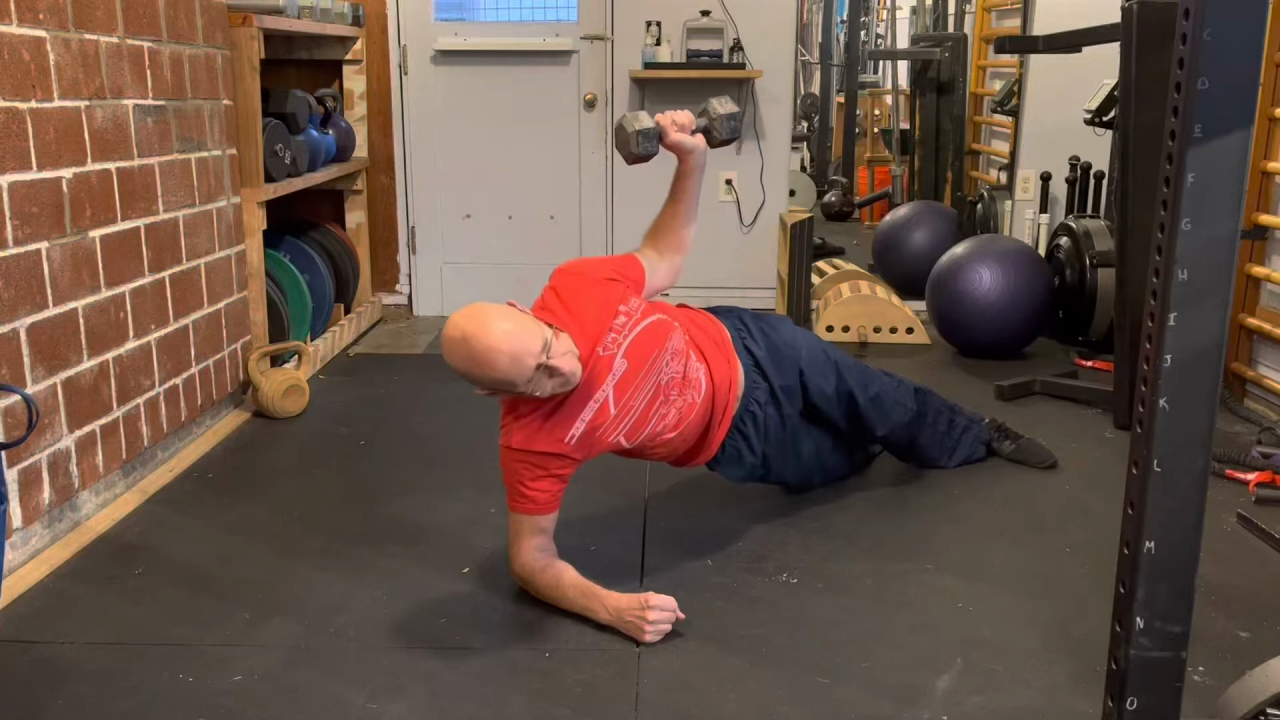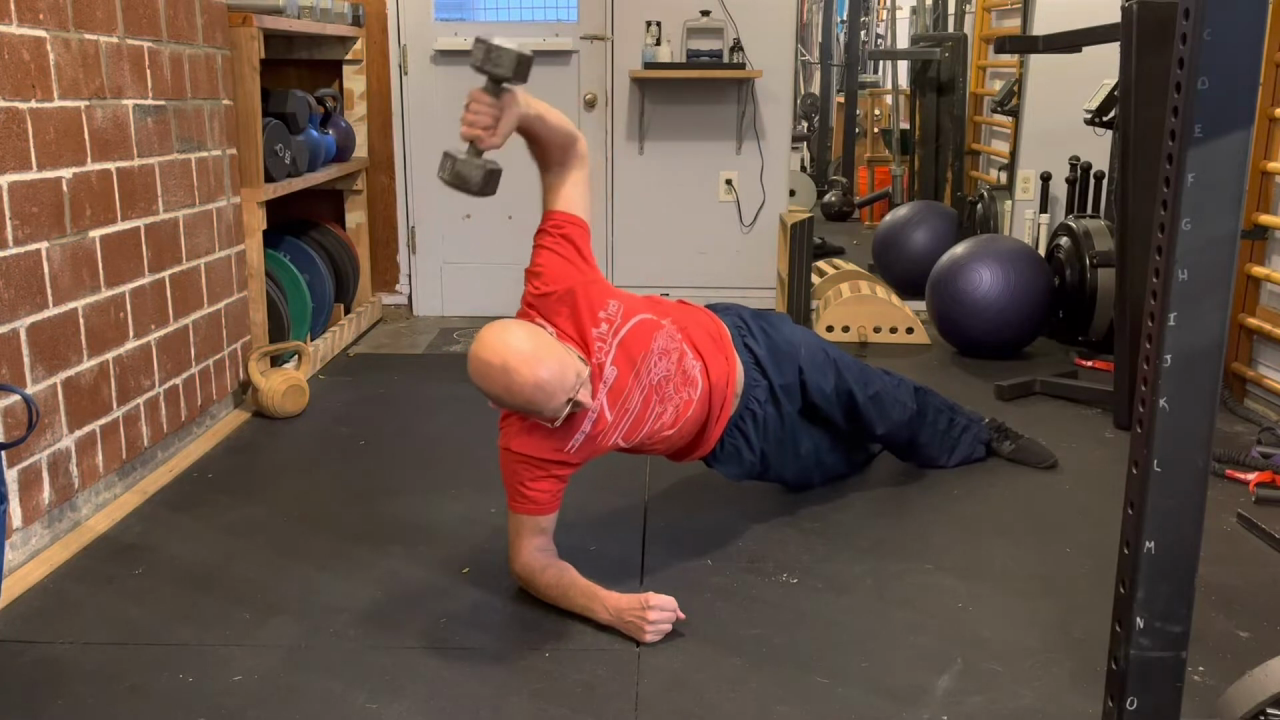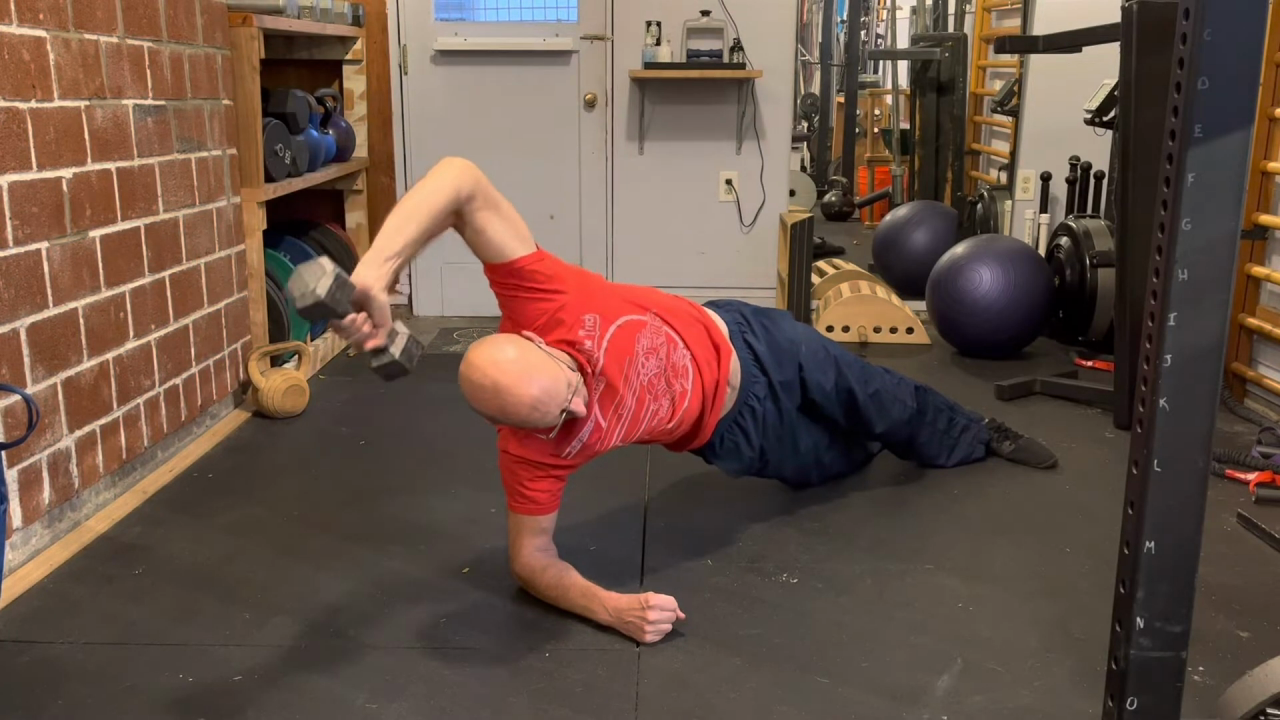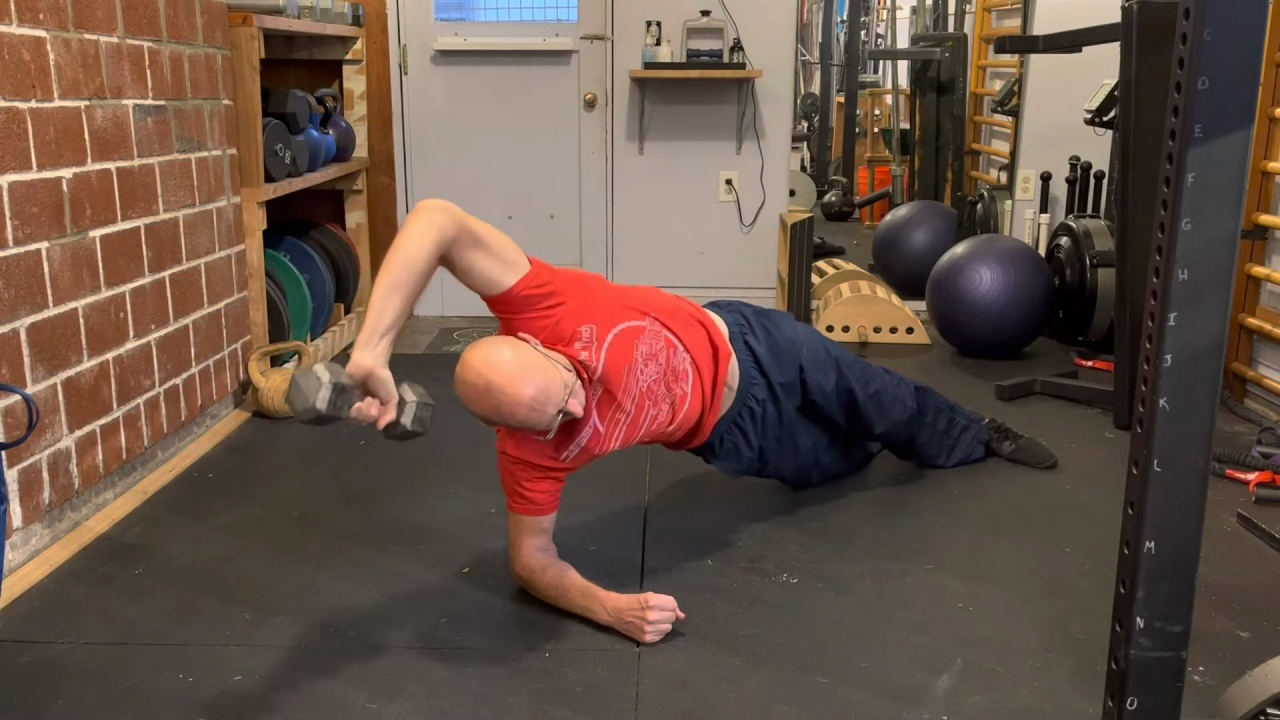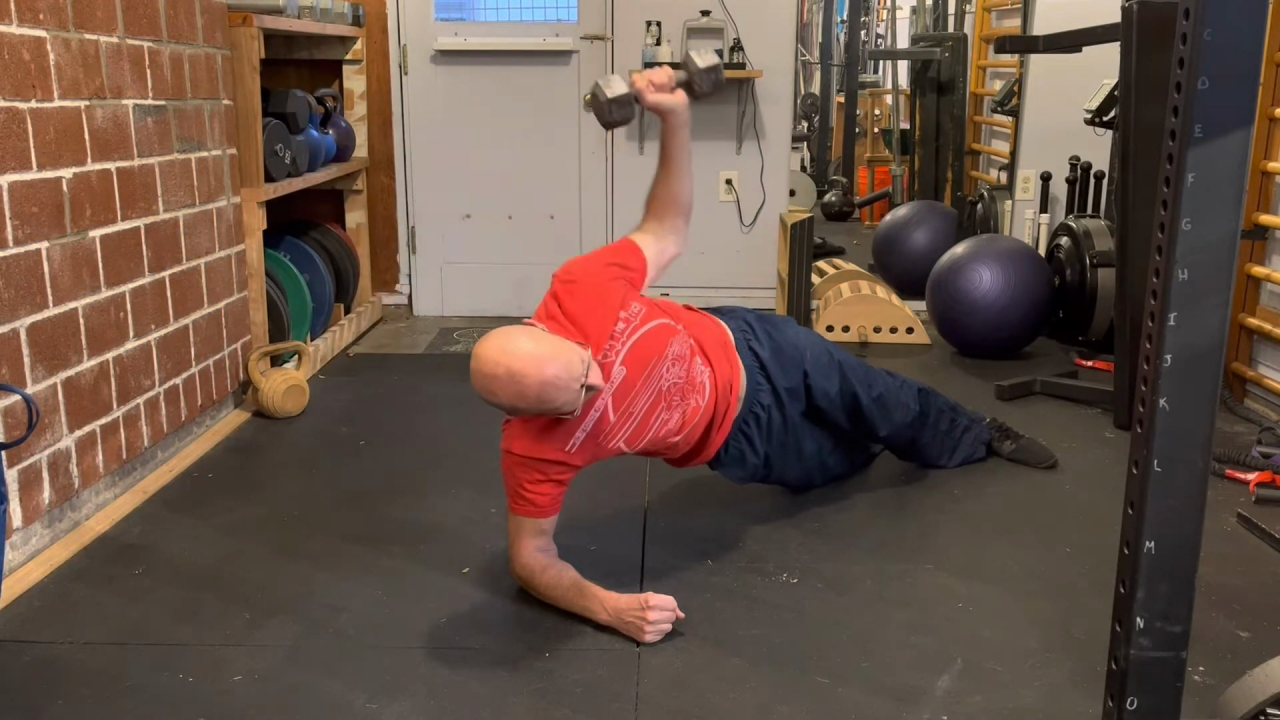
dt=1s
person 1, frame 1
left shoulder: (576, 286)
right shoulder: (530, 440)
left elbow: (663, 260)
right elbow: (530, 556)
left wrist: (693, 159)
right wrist: (611, 608)
left hip: (742, 348)
right hip: (737, 439)
left knee: (889, 406)
right knee: (837, 462)
left ankle: (980, 435)
right ankle: (925, 445)
person 1, frame 2
left shoulder: (555, 294)
right shoulder: (530, 442)
left elbow: (570, 156)
right elbow: (531, 557)
left wrist: (521, 110)
right wrist: (612, 608)
left hip: (742, 347)
right hip: (735, 437)
left knee: (889, 407)
right knee: (837, 460)
left ankle: (981, 436)
right ankle: (874, 441)
person 1, frame 3
left shoulder: (540, 303)
right shoulder: (530, 446)
left elbow: (462, 181)
right elbow: (531, 559)
left wrist: (375, 266)
right wrist: (612, 608)
left hip: (741, 343)
right hip: (731, 433)
left knee: (889, 405)
right knee: (836, 461)
left ankle: (979, 435)
right ankle: (924, 445)
person 1, frame 4
left shoulder: (538, 309)
right shoulder: (531, 450)
left elbow: (437, 220)
right elbow: (531, 559)
left wrist: (374, 343)
right wrist: (610, 609)
left hip: (743, 346)
right hip: (730, 432)
left knee: (889, 406)
right knee: (836, 461)
left ankle: (979, 435)
right ankle: (926, 447)
person 1, frame 5
left shoulder: (578, 295)
right shoulder: (533, 447)
left elbow: (666, 232)
right elbow: (531, 556)
left wrist: (674, 116)
right wrist: (609, 607)
left hip: (746, 351)
right hip: (737, 443)
left knee: (894, 409)
right knee: (840, 459)
left ankle: (981, 435)
